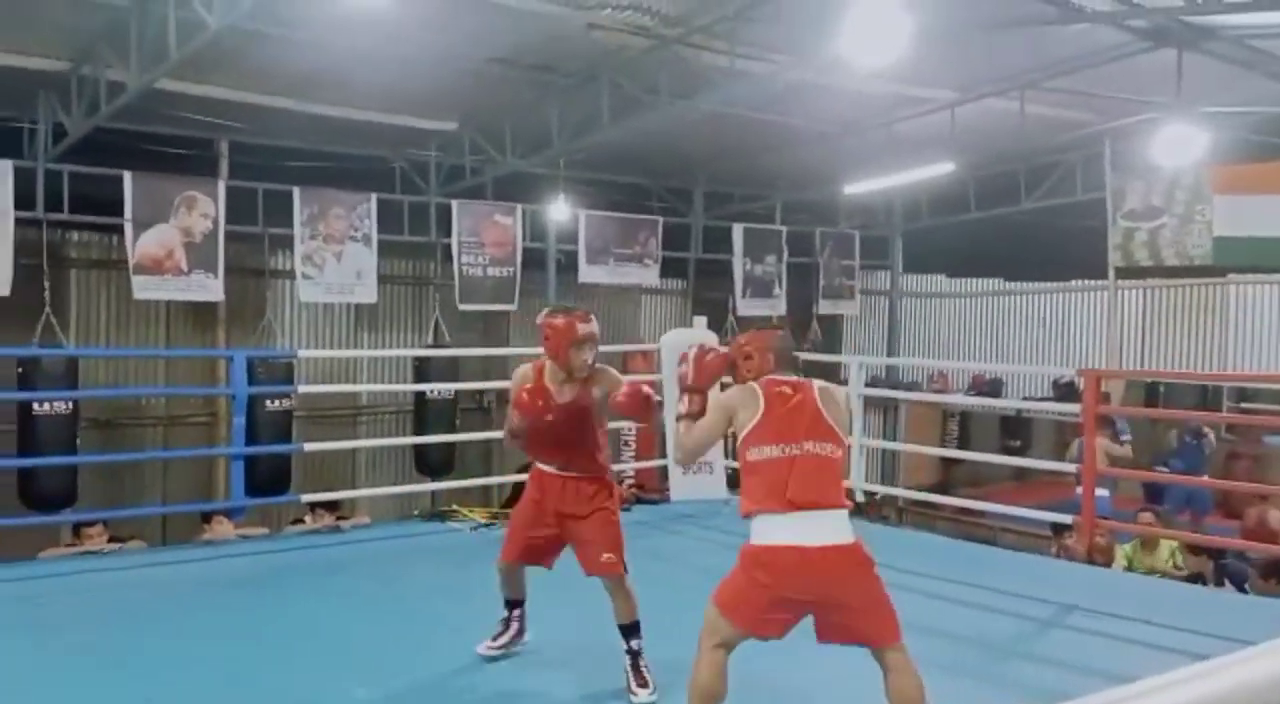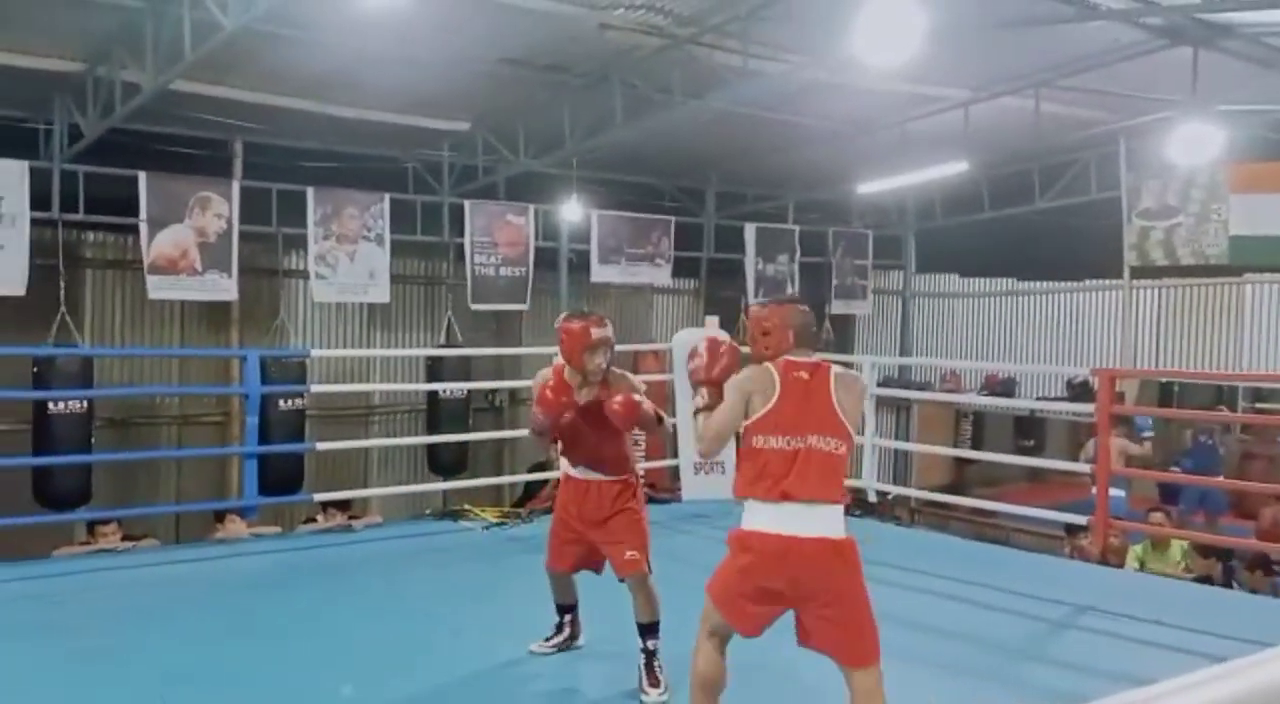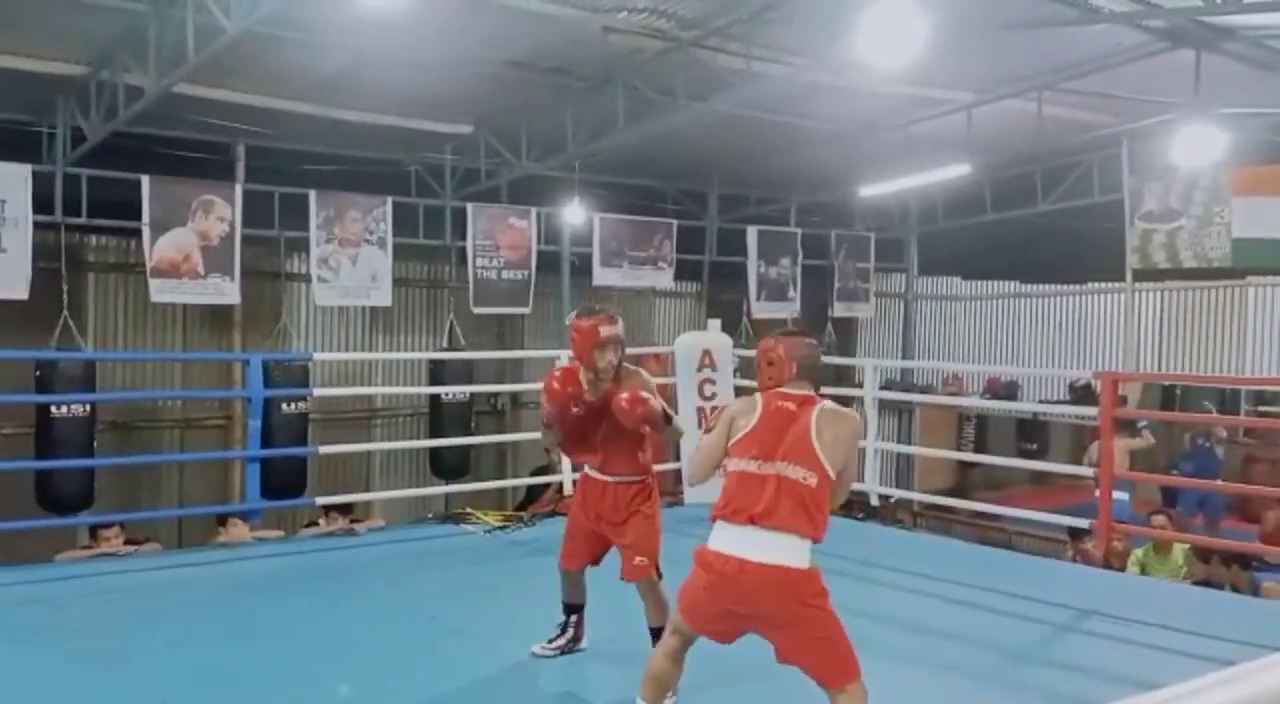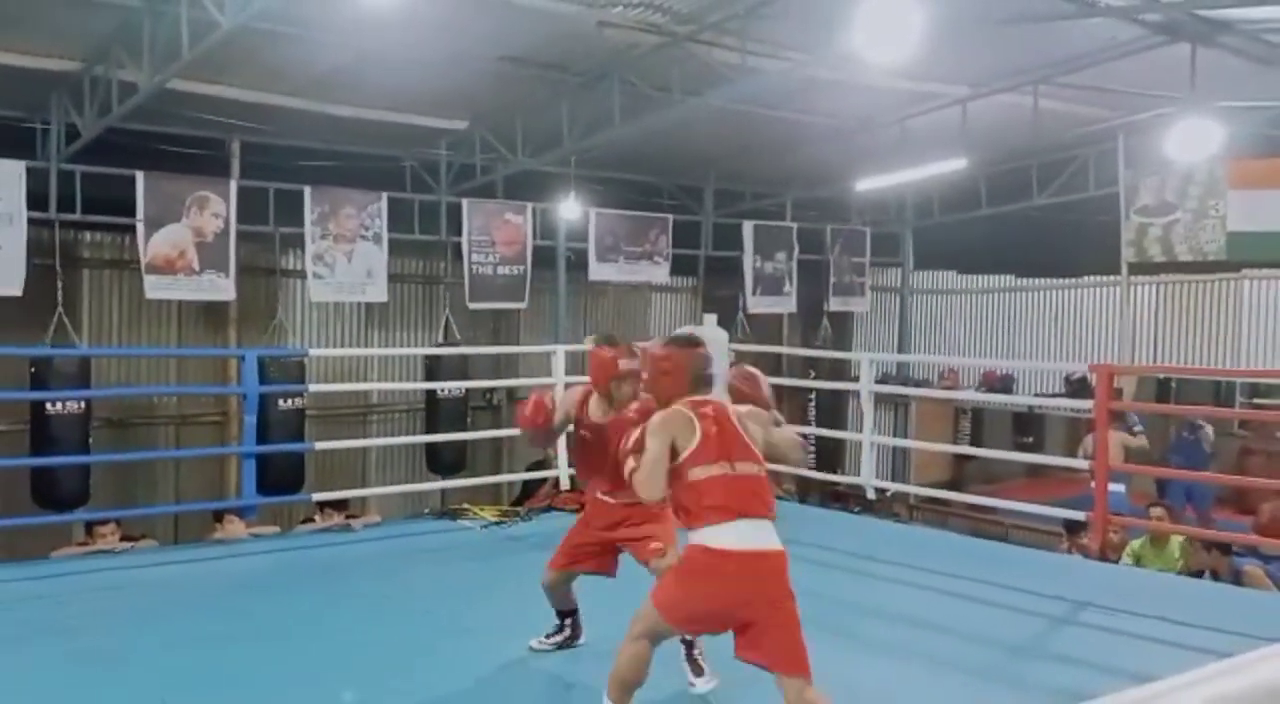
dt=0.2s
person 1, frame 1
left shoulder: (741, 396)
right shoulder: (832, 397)
left elbow: (684, 453)
left wrist: (691, 397)
left hip: (771, 554)
right hip: (838, 551)
left knee: (714, 644)
right knee: (892, 651)
person 1, frame 2
left shoulder: (750, 380)
right shoulder: (850, 384)
left elbow: (705, 447)
left wrist: (705, 390)
left hip: (760, 541)
right hip: (828, 546)
left knee: (712, 637)
person 1, frame 3
left shoulder: (743, 409)
right shoulder: (844, 423)
left elbow: (695, 473)
left wrist: (716, 428)
left hip: (723, 563)
right hip: (789, 574)
left knee: (677, 637)
person 1, frame 4
left shoulder: (667, 421)
right shoulder: (746, 415)
left elbow: (651, 493)
right elbow: (795, 451)
left wrist: (634, 462)
left hip: (714, 558)
right hip: (767, 560)
left knee: (641, 636)
person 2, frame 1
left shoulder: (603, 380)
right shoulder: (526, 378)
left elbow: (639, 412)
right elbow: (514, 441)
left wrist: (647, 405)
right wrist: (518, 425)
left hip: (592, 488)
right hip: (544, 483)
left knee: (614, 575)
right knee: (510, 561)
left ankle: (635, 659)
right ankle: (513, 622)
person 2, frame 2
left shoulder: (621, 383)
right shoulder: (549, 380)
left elbow: (659, 423)
right elbow: (544, 440)
left wrist: (649, 417)
right wrist: (542, 421)
left hip: (618, 491)
right hip: (574, 486)
left knee: (637, 576)
right knee: (557, 566)
left ankle: (651, 659)
right ankle: (569, 628)
person 2, frame 3
left shoulder: (634, 380)
right shoulder: (566, 381)
left elbow: (669, 427)
right elbow: (555, 445)
left wrist: (658, 415)
right wrist: (551, 414)
left hip: (635, 491)
right hip: (593, 487)
left knee: (644, 577)
right knee: (570, 565)
right ankle: (573, 629)
person 2, frame 4
left shoulder: (646, 408)
right shoulder: (576, 401)
right elbow: (543, 441)
right wrist: (535, 428)
left hip: (647, 507)
right hip: (602, 506)
left knee: (669, 571)
right knee: (553, 579)
left ankle: (692, 654)
right ankle: (569, 628)
